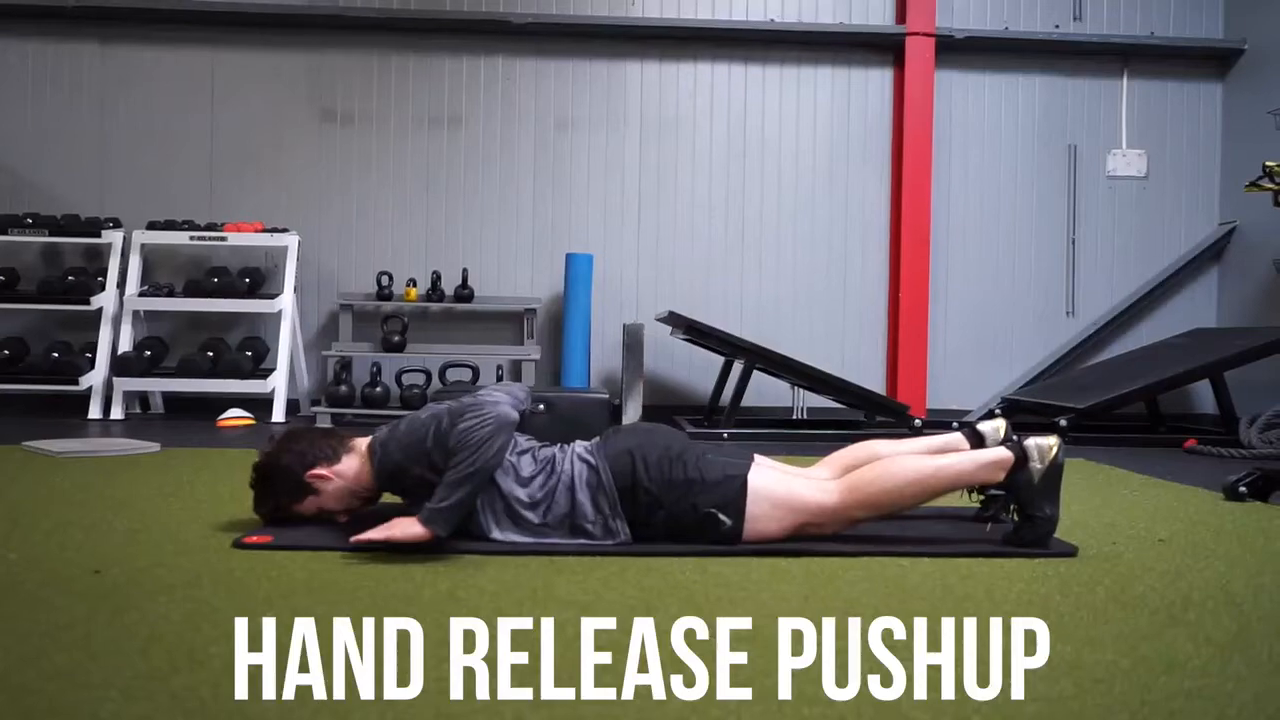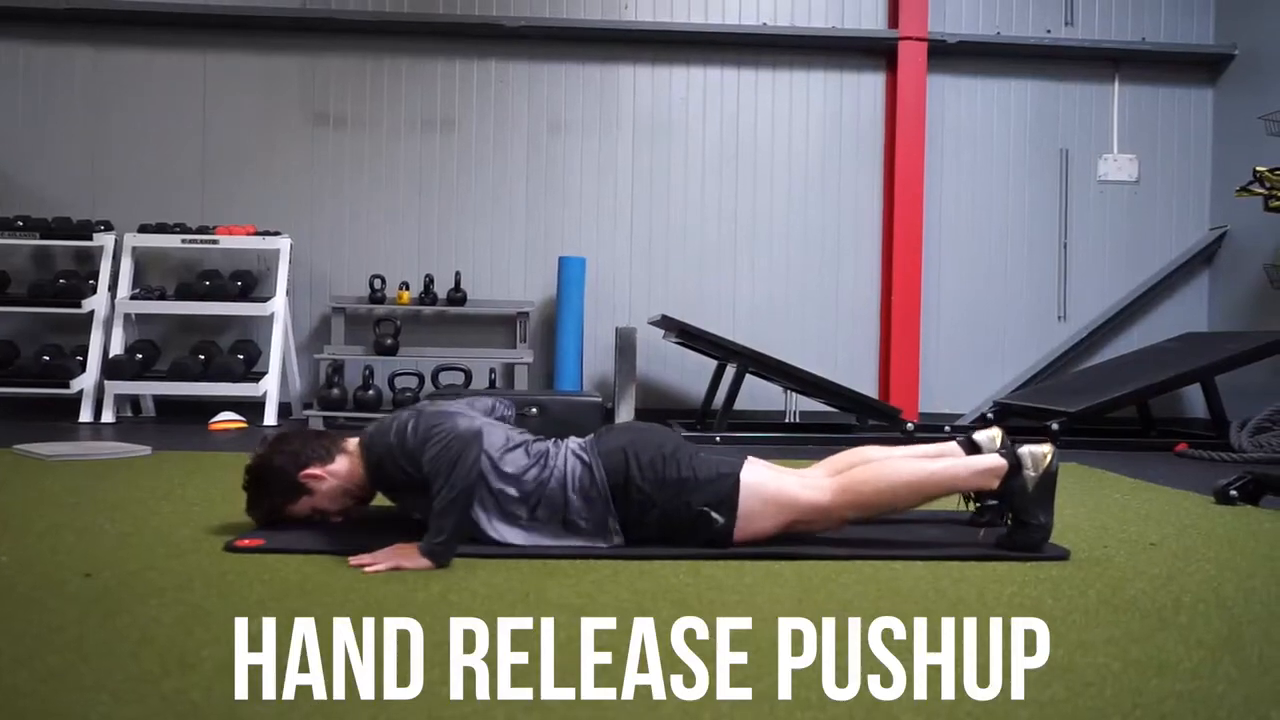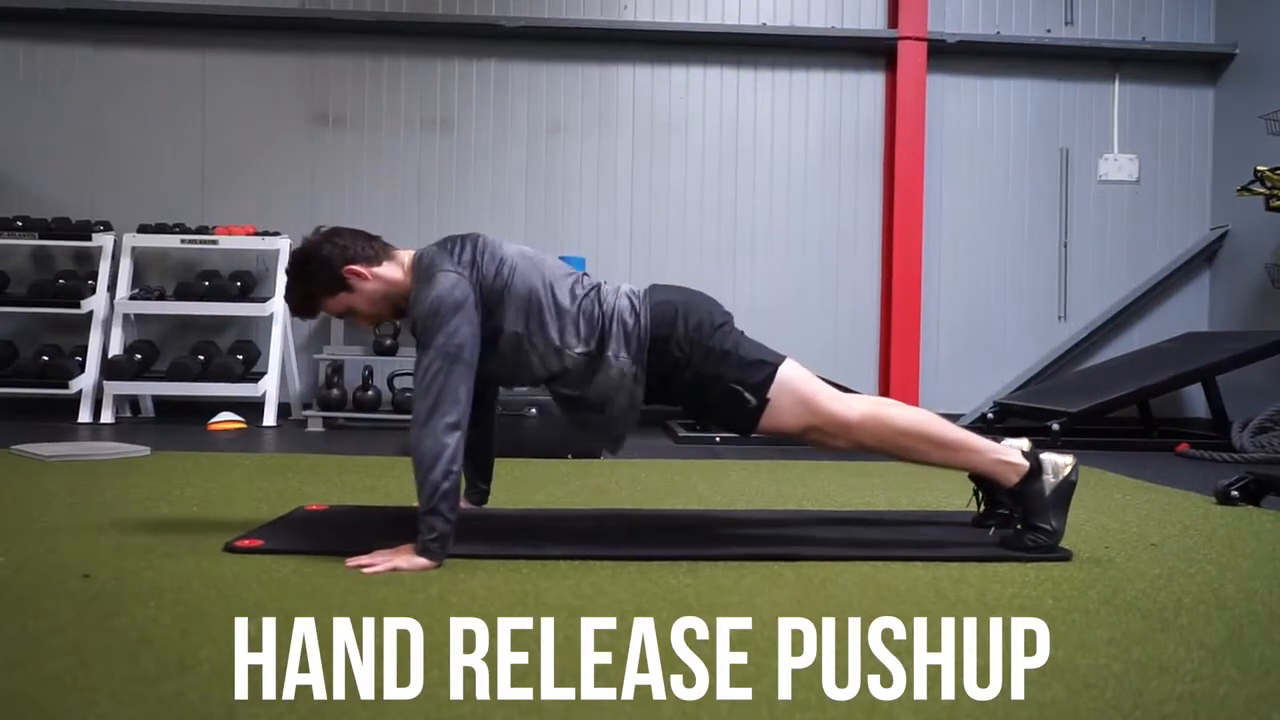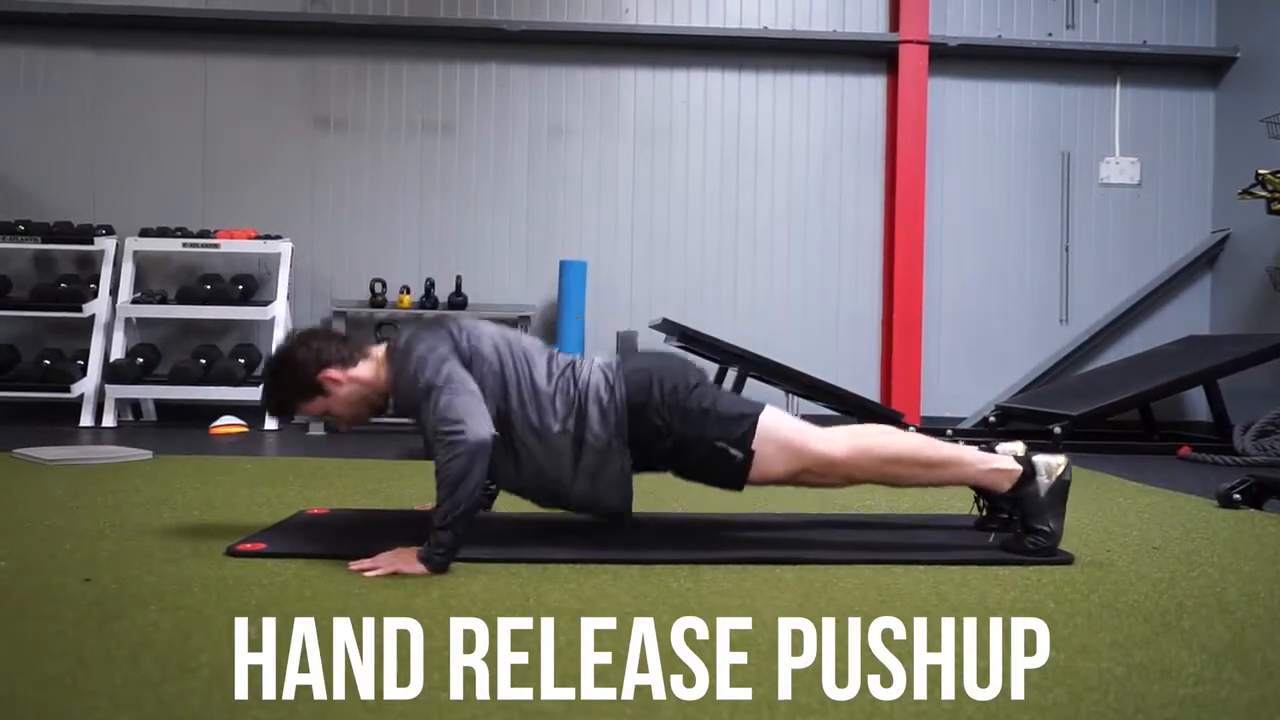
dt=0.7s
person 1, frame 1
left shoulder: (399, 450)
right shoulder: (413, 443)
left elbow: (494, 415)
right elbow: (511, 392)
left wrist: (432, 518)
left hip: (636, 487)
right hip: (624, 463)
left knee: (828, 501)
right knee: (819, 479)
left ankle: (1011, 461)
right ankle: (975, 441)
person 1, frame 2
left shoulder: (389, 440)
right shoulder: (408, 431)
left elbow: (466, 435)
right elbow: (484, 421)
left wrist: (433, 547)
right wrist: (449, 515)
left hip: (627, 485)
right hip: (617, 467)
left knee: (819, 500)
right knee: (814, 485)
left ankle: (1006, 467)
right ankle: (970, 449)
person 1, frame 3
left shoulder: (440, 285)
right shoulder: (446, 279)
left elbow: (439, 413)
right elbow: (475, 392)
left wrist: (429, 542)
right wrist: (472, 492)
left hip: (665, 341)
right hip: (655, 338)
left knee: (836, 418)
right knee: (832, 425)
left ankle: (1026, 473)
right ankle: (1002, 463)
person 1, frame 4
left shoulder: (413, 360)
right shoulder: (424, 352)
left elbow: (472, 439)
left wrist: (434, 550)
right wrist: (466, 507)
left hip: (642, 409)
right hip: (632, 401)
left knee: (825, 456)
right knee: (819, 458)
left ankle: (1018, 473)
right ankle: (996, 457)
